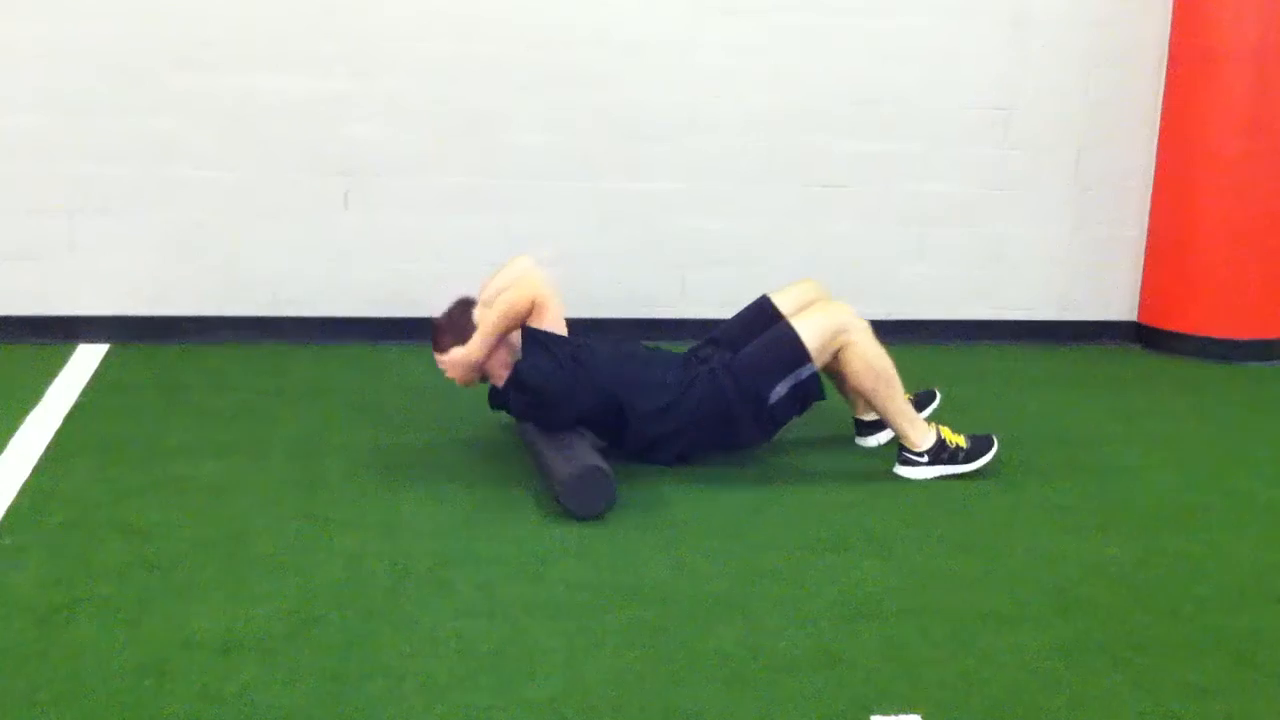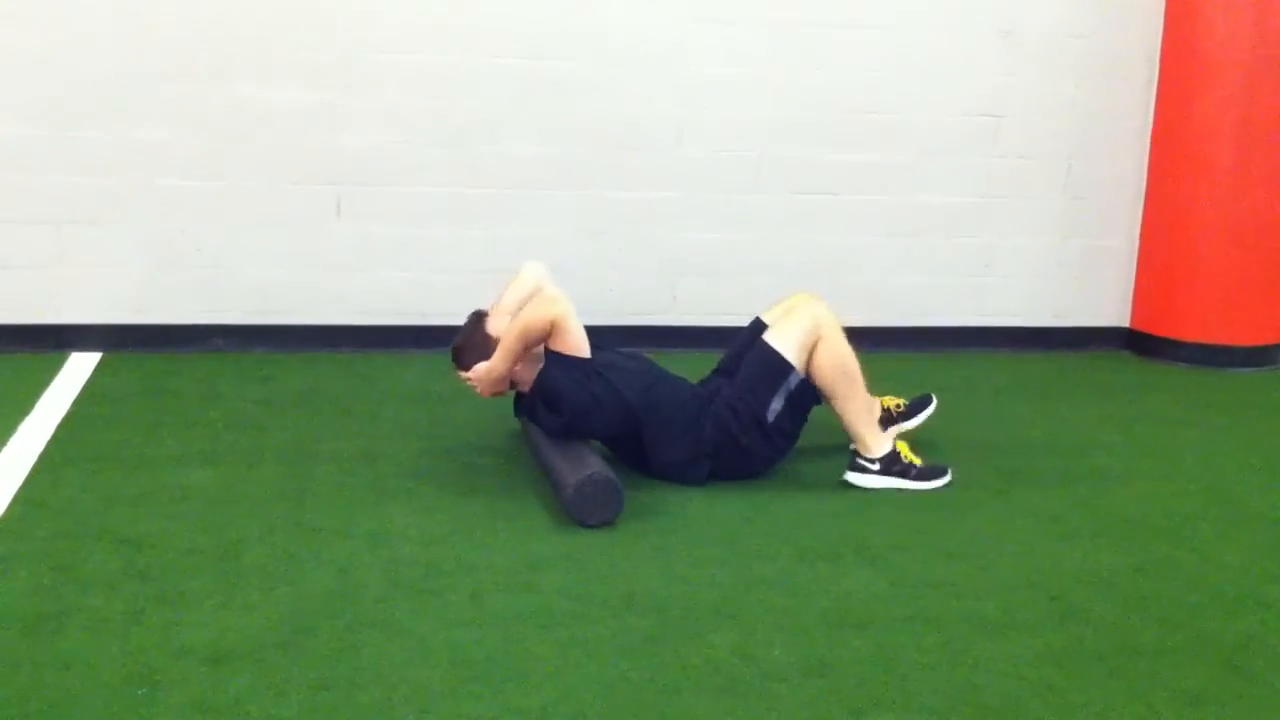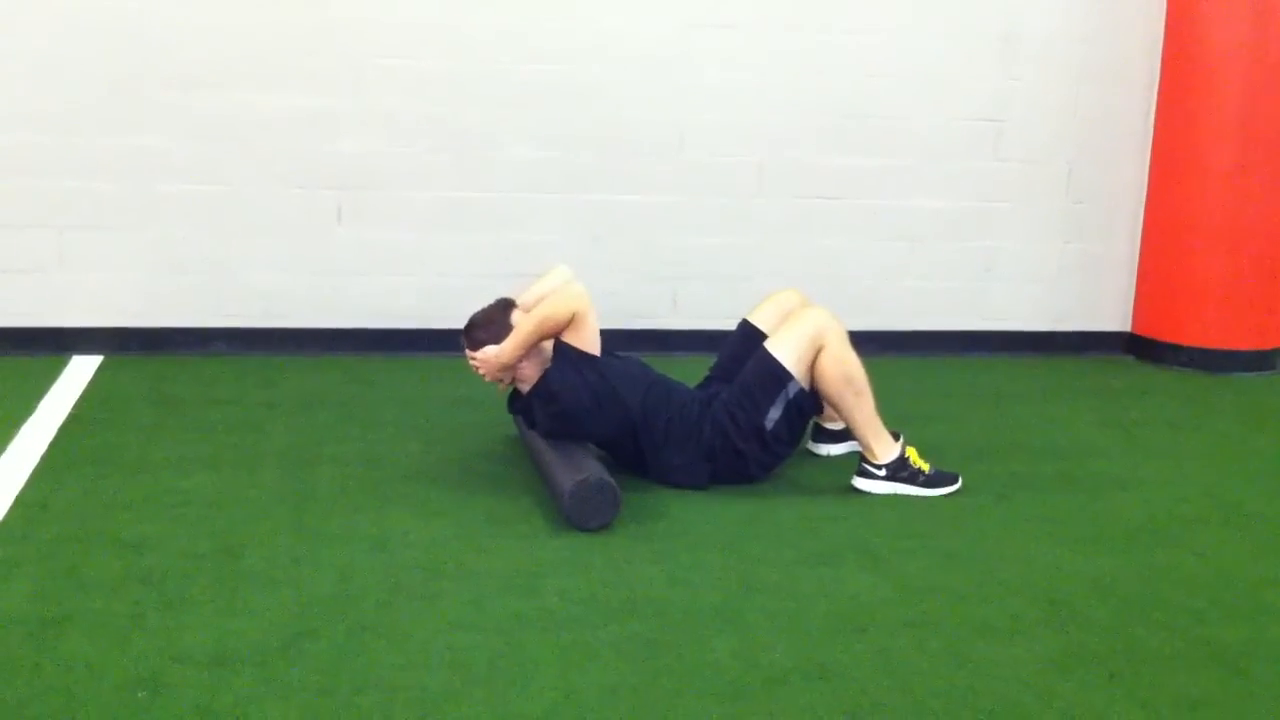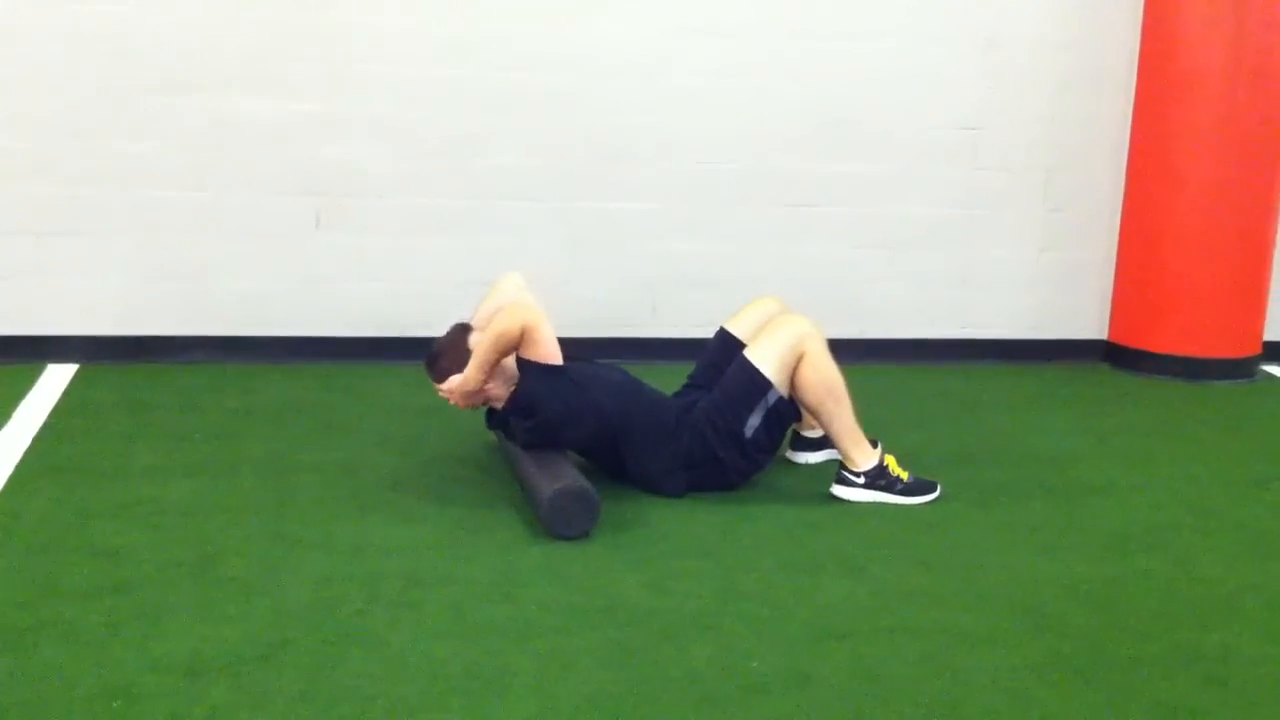
dt=1s
person 1, frame 1
left shoulder: (522, 376)
right shoulder: (537, 385)
left elbow: (521, 268)
right elbow: (535, 284)
left wrist: (474, 313)
right wrist: (473, 350)
left hip: (698, 373)
right hip: (716, 405)
left knee: (811, 294)
right knee: (843, 319)
left ankle: (872, 416)
right ankle: (920, 445)
person 1, frame 2
left shoulder: (540, 387)
right shoulder: (563, 394)
left elbow: (535, 275)
right elbow: (553, 304)
left wrist: (487, 330)
right wrist: (496, 368)
left hip: (707, 404)
right hip: (727, 439)
left knee: (801, 302)
right knee: (815, 317)
left ankle: (866, 413)
right ankle: (876, 454)
person 1, frame 3
left shoulder: (540, 388)
right shoulder: (562, 395)
left elbow: (561, 277)
right elbow: (575, 299)
left wrist: (508, 315)
right wrist: (507, 352)
left hip: (708, 406)
right hip: (726, 443)
left knee: (791, 302)
right knee: (818, 325)
left ankle: (833, 426)
right ankle: (884, 461)
person 1, frame 4
left shoulder: (518, 402)
right shoulder: (536, 407)
left elbow: (512, 286)
right elbow: (526, 313)
left wrist: (466, 345)
right wrist: (471, 377)
left hip: (686, 413)
right hip: (705, 450)
left knee: (771, 310)
right knee: (799, 333)
left ankle: (812, 434)
right ankle: (864, 469)
